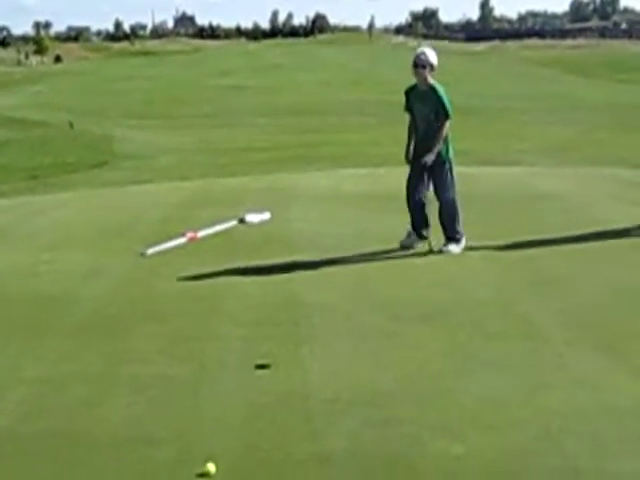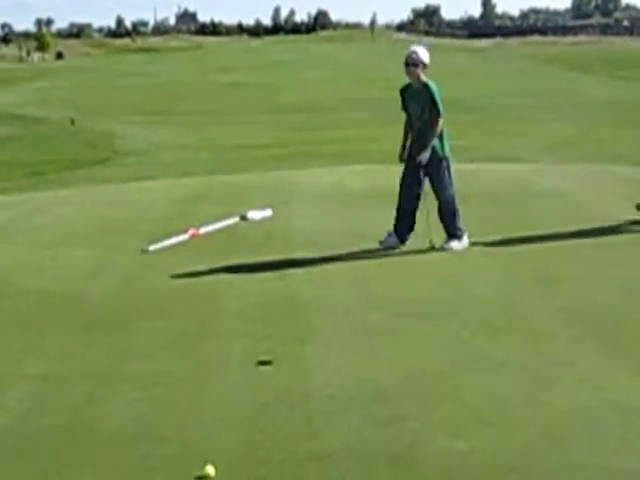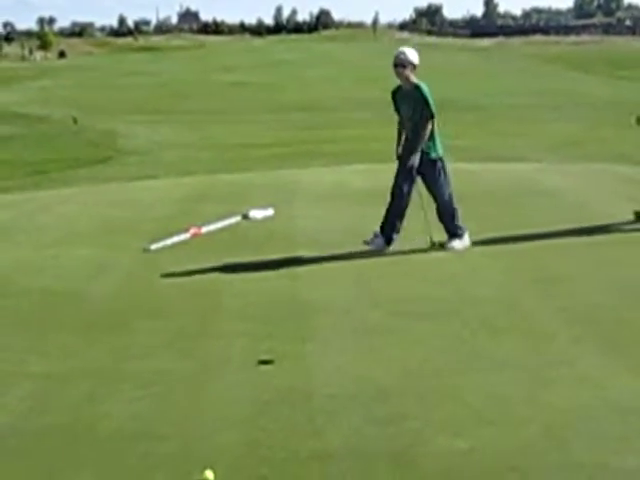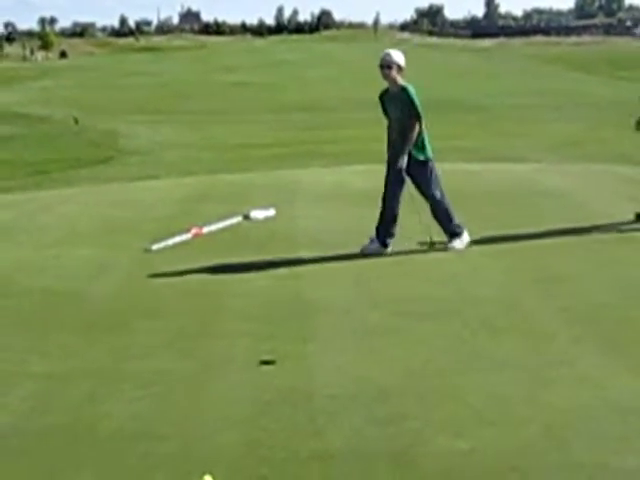
dt=0.1s
person 1, frame 1
left shoulder: (437, 92)
right shoulder: (411, 92)
left elbow: (445, 123)
left wrist: (433, 151)
right wrist: (409, 147)
left hip: (439, 153)
right hip: (420, 151)
left knee: (445, 196)
right knee: (413, 192)
left ankle: (455, 238)
right ankle: (419, 231)
person 1, frame 2
left shoulder: (430, 89)
right shoulder: (405, 91)
left elbow: (438, 121)
left wrist: (427, 149)
right wrist: (403, 146)
left hip: (435, 149)
right hip: (416, 149)
left knee: (444, 195)
right knee: (407, 191)
left ankle: (458, 236)
right ankle: (399, 235)
person 1, frame 3
left shoulder: (421, 90)
right shoulder: (397, 93)
left elbow: (429, 123)
left wrist: (417, 152)
right wrist: (398, 146)
left hip: (428, 151)
right hip: (408, 151)
left knee: (441, 195)
right knee: (399, 193)
left ankle: (459, 235)
right ankle: (385, 236)
person 1, frame 4
left shoulder: (407, 92)
right shoulder: (384, 95)
left elbow: (416, 124)
left wrist: (404, 154)
right wrist: (390, 150)
left hip: (418, 153)
right hip: (396, 154)
left knee: (433, 195)
right knee: (390, 196)
left ankle: (458, 234)
right ankle: (382, 240)
